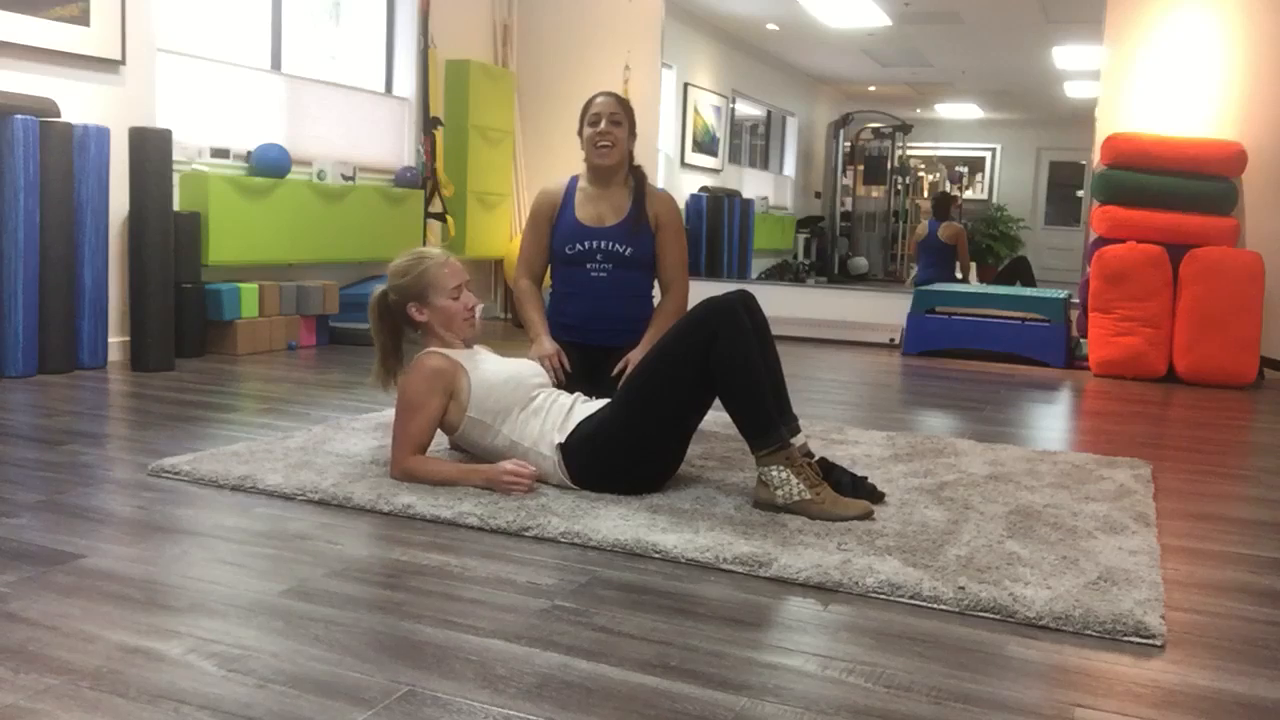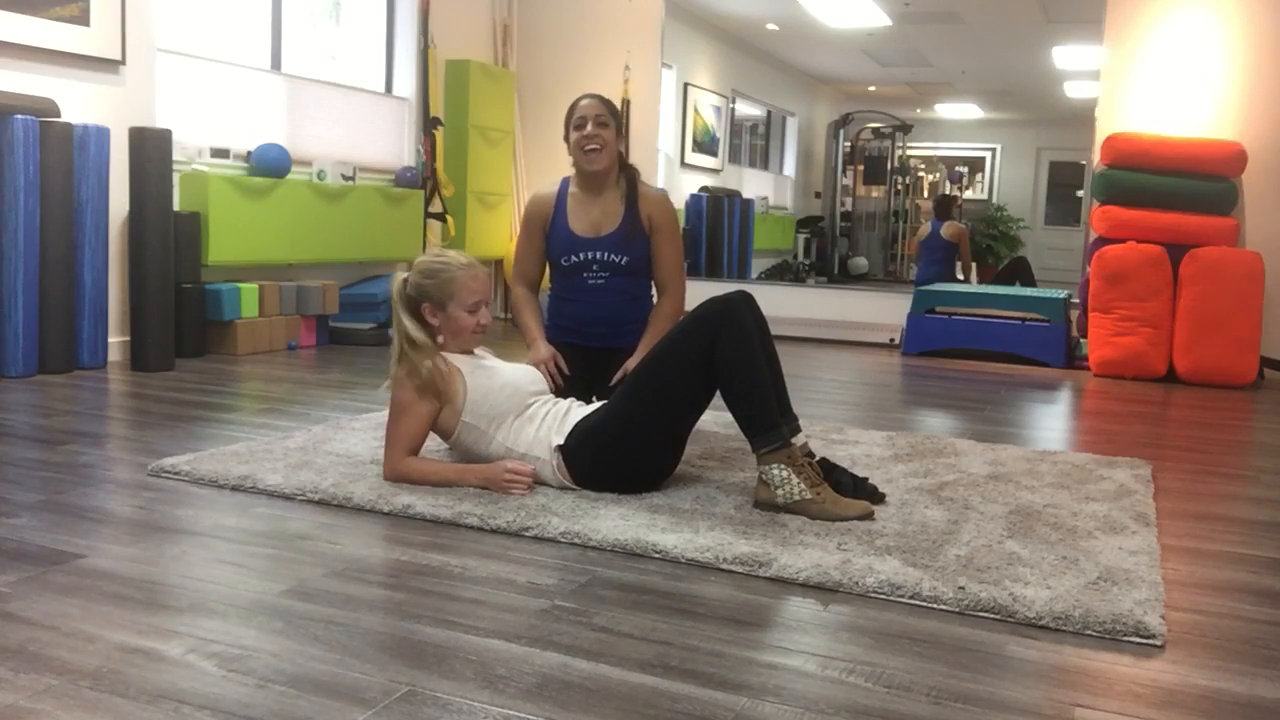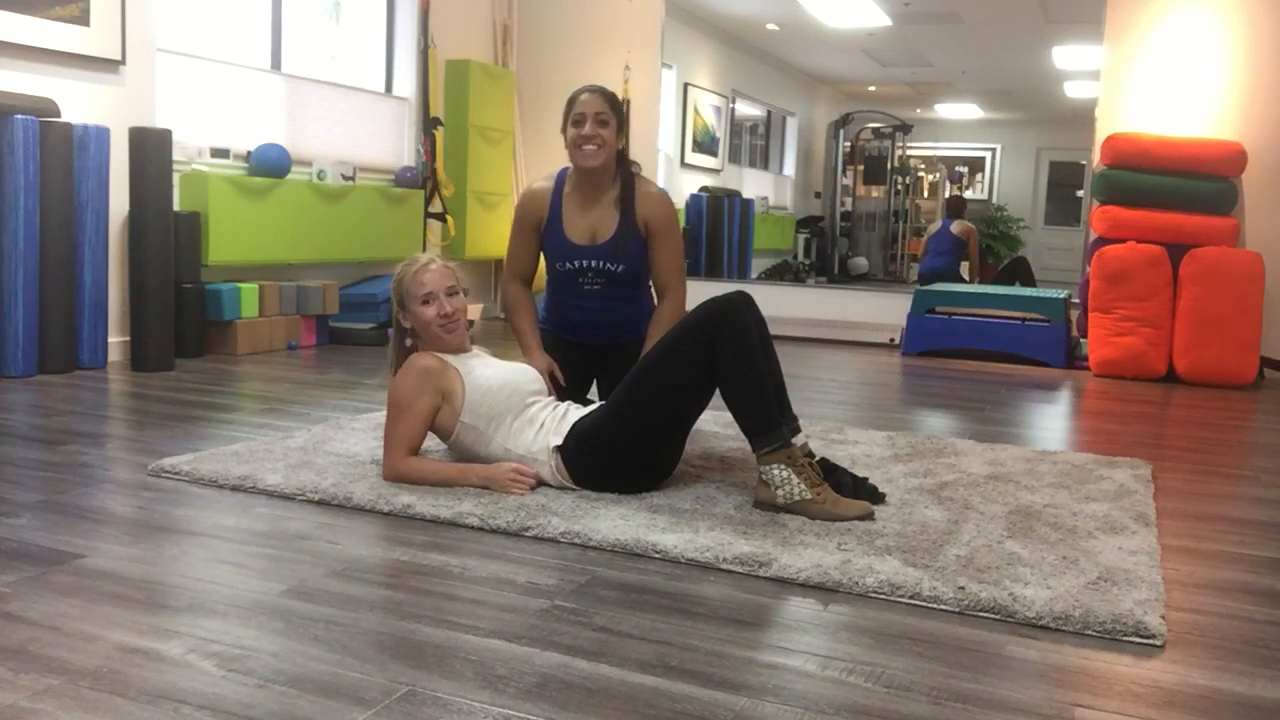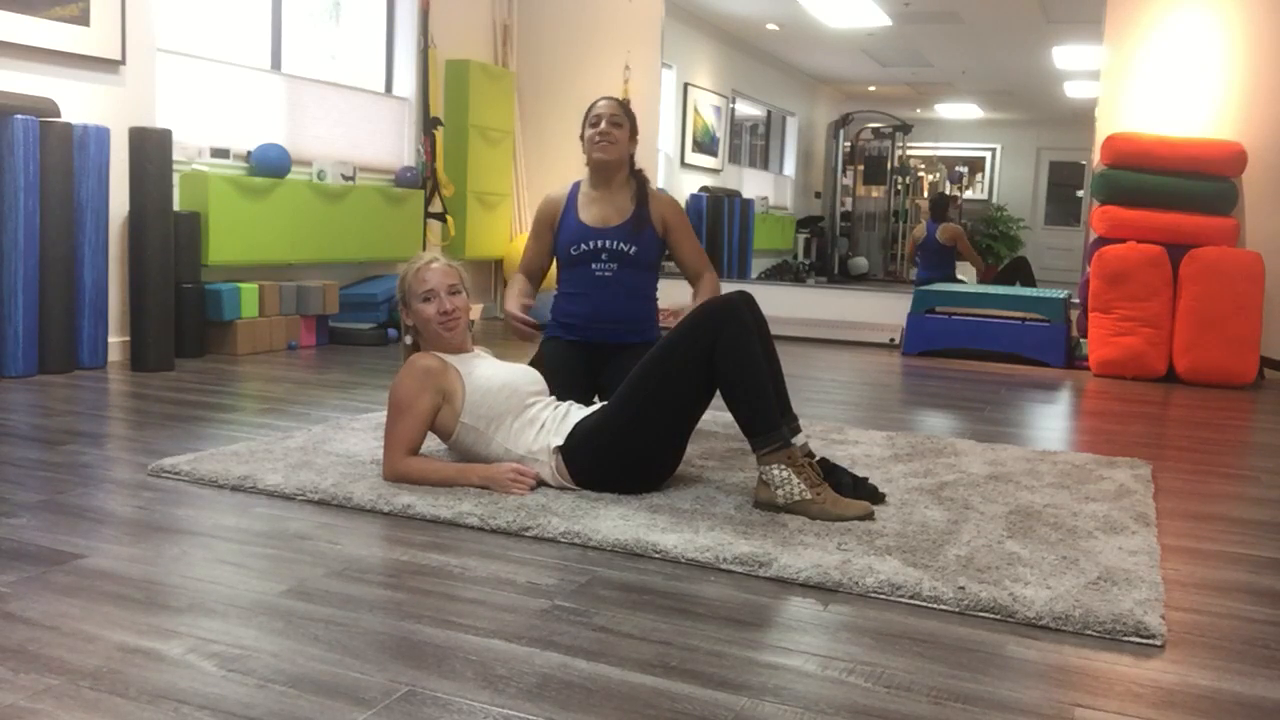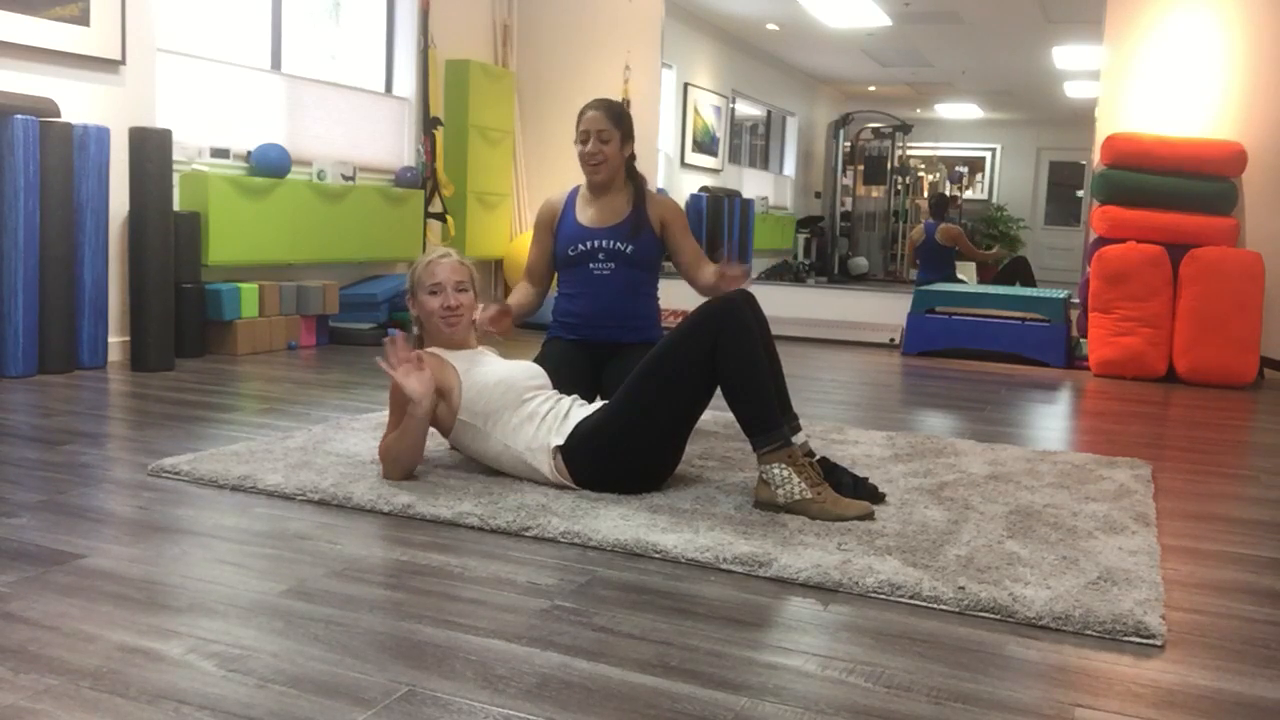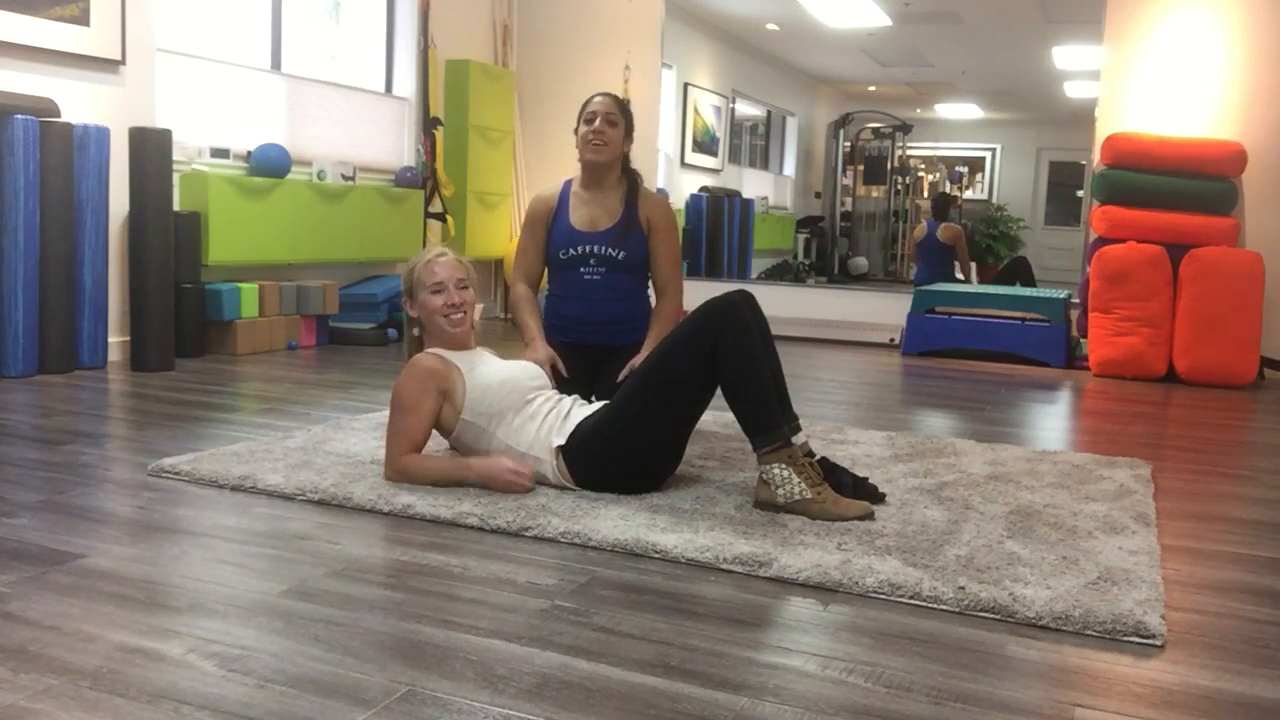
dt=0.7s
person 1, frame 1
left shoulder: (474, 356)
right shoulder: (431, 370)
right elbow: (404, 464)
right wrist: (487, 475)
left hip: (603, 434)
right hip: (597, 456)
left knee: (738, 306)
right knee: (719, 319)
left ankle: (792, 459)
right ankle: (782, 477)
person 1, frame 2
left shoulder: (475, 358)
right shoulder: (427, 373)
right elbow: (396, 465)
right wrist: (484, 473)
left hip: (602, 438)
right hip: (591, 457)
left knee: (735, 309)
right knee: (722, 319)
left ankle: (791, 459)
right ankle: (783, 478)
person 1, frame 3
left shoulder: (476, 357)
right shoulder: (423, 371)
right elbow: (396, 465)
right wrist: (483, 474)
left hip: (595, 438)
right hip: (588, 457)
left knee: (735, 308)
right knee: (722, 318)
left ankle: (793, 458)
right ankle: (782, 477)
person 1, frame 4
left shoulder: (480, 357)
right shoulder: (424, 372)
right elbow: (396, 465)
right wrist: (484, 473)
left hip: (600, 440)
right hip: (590, 458)
left knee: (736, 308)
right knee: (721, 318)
left ankle: (793, 460)
right ankle: (784, 478)
person 1, frame 5
left shoulder: (483, 355)
right shoulder: (427, 368)
right elbow: (394, 466)
right wrist: (419, 406)
left hip: (602, 438)
right hip: (591, 457)
left knee: (737, 306)
right knee: (724, 317)
left ankle: (792, 458)
right ankle: (782, 477)
person 1, frame 6
left shoulder: (481, 355)
right shoulder: (426, 371)
right elbow: (398, 464)
right wrist: (478, 467)
left hip: (602, 439)
right hip: (592, 457)
left knee: (736, 307)
right knee: (724, 319)
left ankle: (793, 460)
right ankle: (784, 477)
person 2, frame 1
left shoulder: (658, 205)
right shoulder: (552, 200)
left elbow: (675, 291)
right elbow: (526, 279)
left wrist: (646, 348)
right wrist: (541, 338)
left hip: (628, 353)
right hip: (564, 348)
person 2, frame 2
left shoulder: (652, 204)
right shoulder: (544, 204)
left elbow: (672, 293)
right elbow: (523, 285)
left wrist: (644, 355)
right wrist: (537, 343)
left hip: (628, 351)
right hip: (563, 348)
person 2, frame 3
left shoulder: (651, 203)
right shoulder: (538, 199)
left elbow: (671, 294)
right elbow: (516, 282)
right wrist: (533, 352)
left hip: (632, 342)
right hip: (560, 340)
person 2, frame 4
left shoulder: (660, 207)
right shoulder: (556, 205)
left elbow: (703, 273)
right elbow: (527, 274)
right wrist: (512, 304)
left hip: (634, 347)
right hip: (567, 343)
person 2, frame 5
left shoulder: (658, 209)
right shoulder: (555, 210)
left elbow: (698, 270)
right elbow: (533, 282)
left wrist: (720, 278)
right wrist: (511, 309)
left hip: (636, 346)
right hip: (569, 343)
person 2, frame 6
left shoulder: (652, 209)
right shoulder: (547, 205)
left elbow: (670, 294)
right elbow: (522, 285)
left wrist: (649, 353)
right wrist: (536, 342)
left hip: (626, 350)
right hip: (562, 347)
